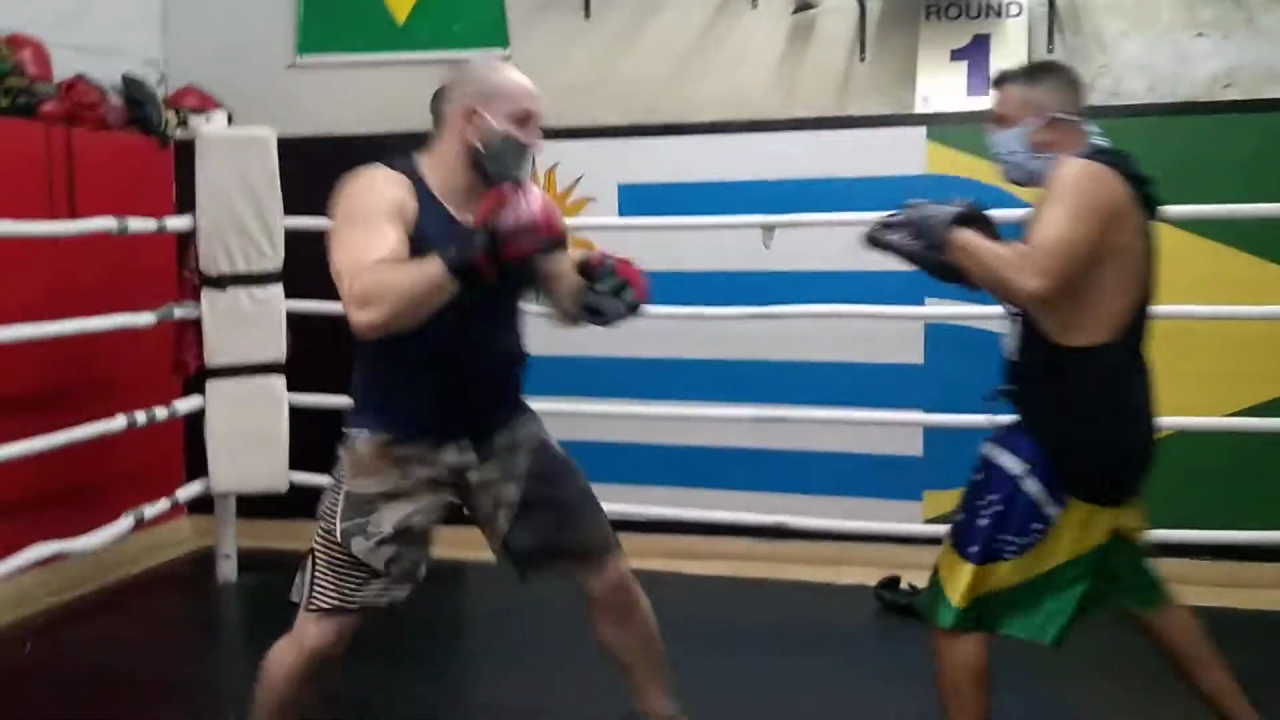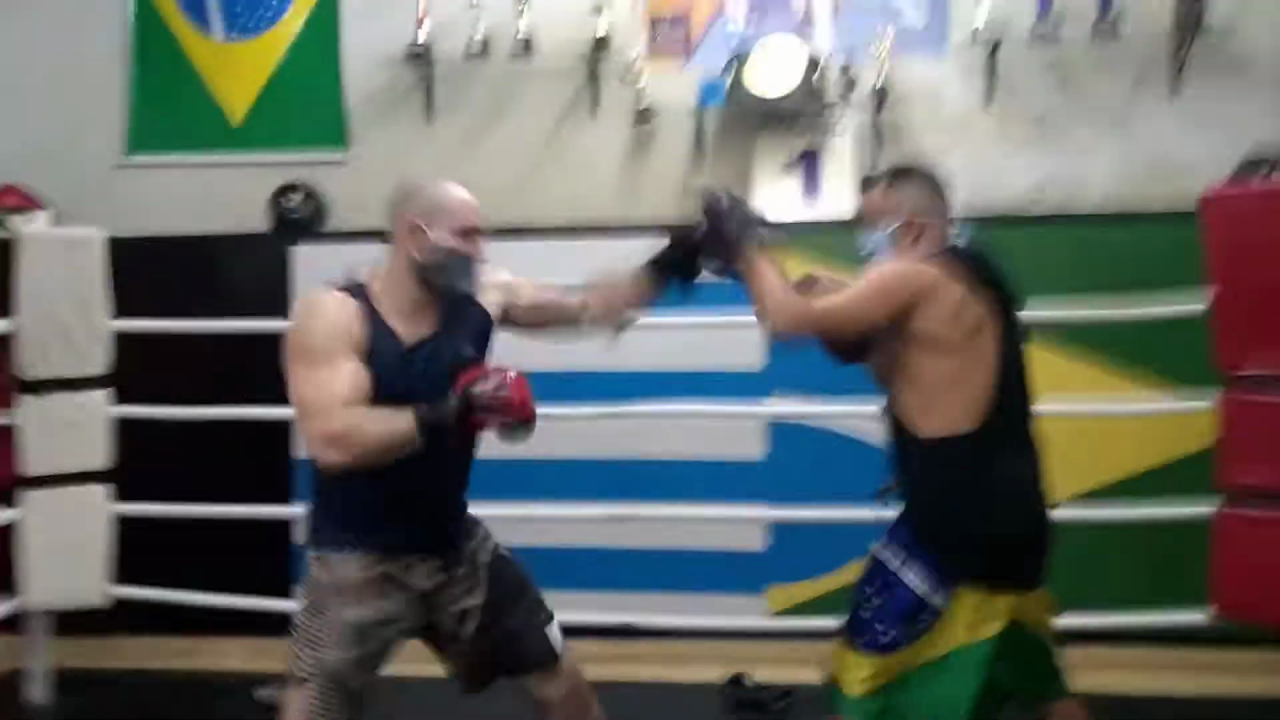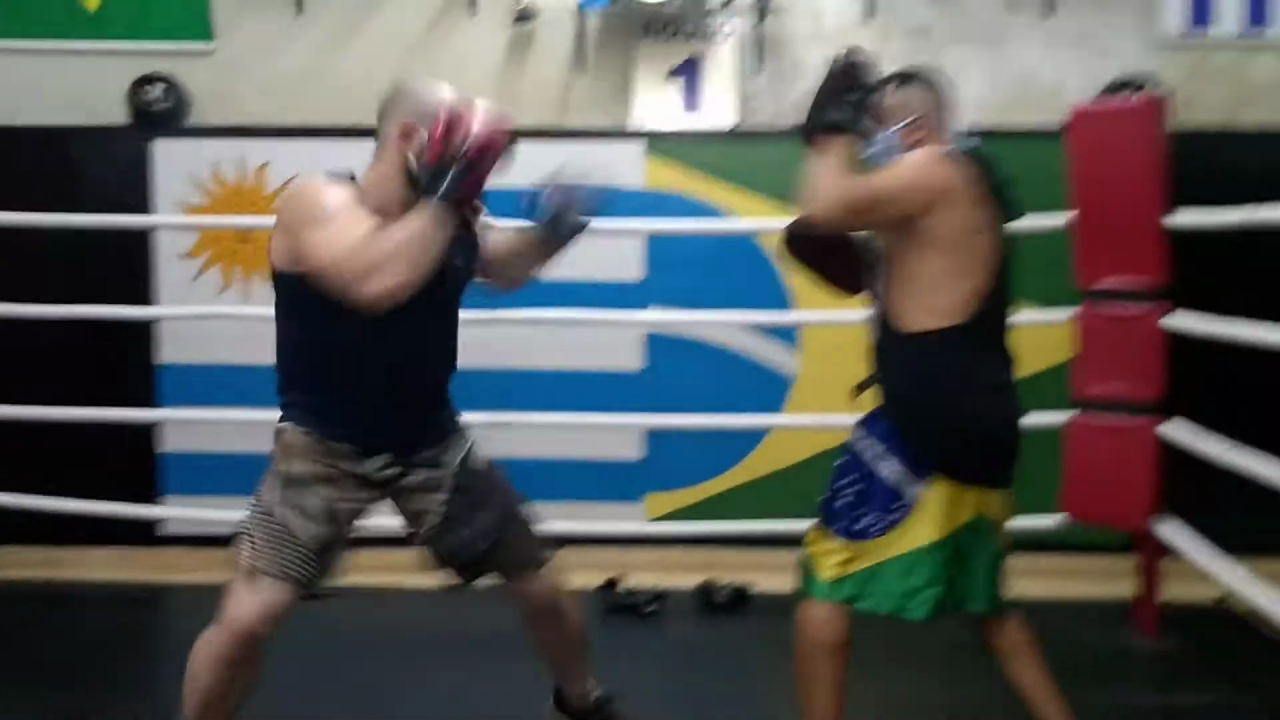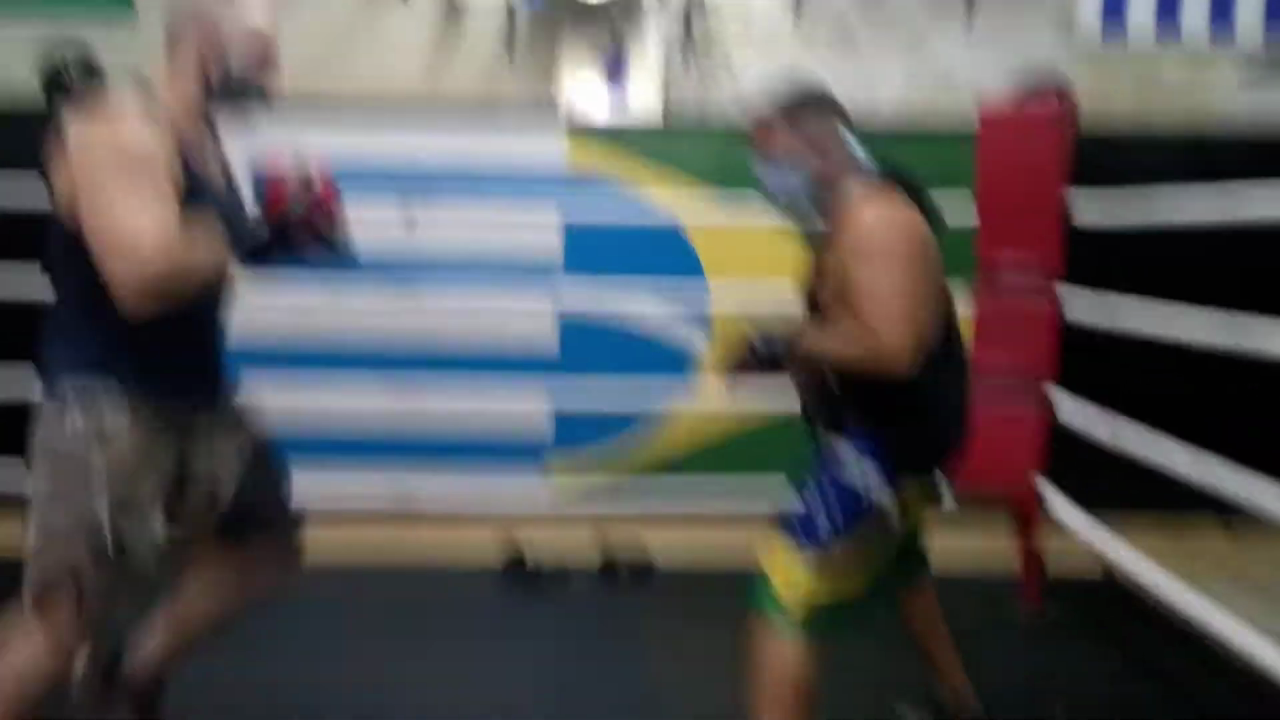
dt=0.7s
person 1, frame 1
left shoulder: (519, 198)
right shoulder: (379, 191)
left elbow: (566, 299)
right elbow: (371, 309)
left wrist: (598, 286)
right wrist: (474, 252)
left hip: (502, 432)
right hip: (392, 444)
left knee: (608, 577)
right knee: (318, 635)
person 1, frame 2
left shoulder: (476, 295)
right shoulder: (333, 317)
left elbow: (590, 307)
right elbow: (330, 443)
left wrist: (668, 267)
right wrist: (448, 413)
left hip: (453, 548)
right hip: (358, 561)
person 1, frame 3
left shoulder: (439, 214)
right shoulder: (319, 205)
left elbow: (507, 264)
right elbow: (376, 282)
left wrist: (551, 229)
right wrist: (453, 192)
left hip: (429, 445)
right hip: (325, 448)
left knee: (538, 588)
right knee: (246, 620)
person 1, frame 4
left shoulder: (198, 152)
right shoulder: (121, 135)
right elbow: (141, 281)
right wrist: (242, 233)
left hip: (188, 401)
right hip: (110, 415)
left knee: (264, 550)
person 2, frame 1
left shoulder: (1083, 179)
right shoulder: (1100, 186)
left elbow: (1032, 281)
right elbow: (1050, 300)
left wrist: (951, 234)
right wrist: (968, 255)
left hip: (1065, 431)
right hip: (1107, 424)
left knee: (957, 602)
right knee: (1136, 589)
person 2, frame 2
left shoulder: (917, 278)
right shoulder: (964, 282)
left elbow: (790, 316)
left wrist: (746, 246)
right wrist: (856, 323)
left hip: (949, 526)
right hip: (1006, 518)
person 2, frame 3
left shoulder: (932, 173)
right shoulder: (963, 191)
left elbow: (827, 209)
left wrist: (833, 124)
right wrist: (842, 262)
left hip: (924, 421)
right hip: (979, 419)
left knee: (828, 576)
right knee: (981, 595)
person 2, frame 4
left shoulder: (872, 216)
right shoulder: (854, 209)
left elbow: (895, 348)
left wrist: (796, 343)
right wrist: (819, 371)
left hip: (890, 431)
right hip: (912, 421)
left knee: (786, 598)
right knee: (894, 564)
